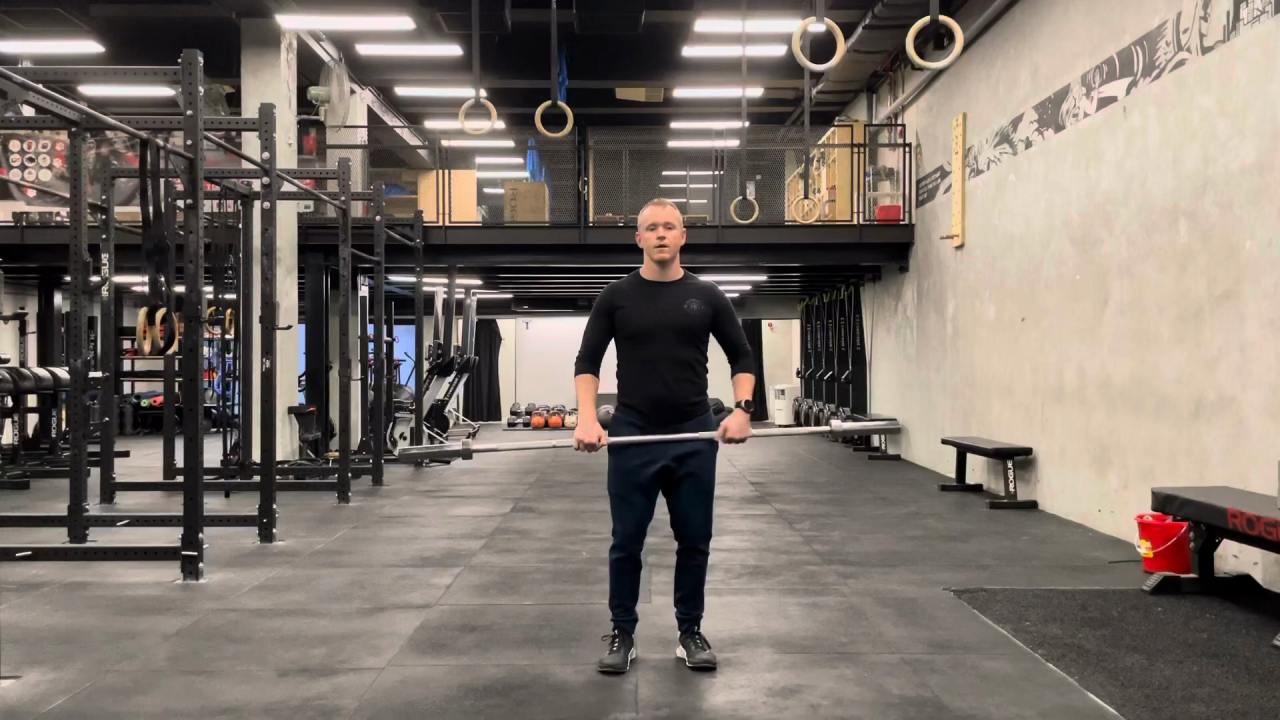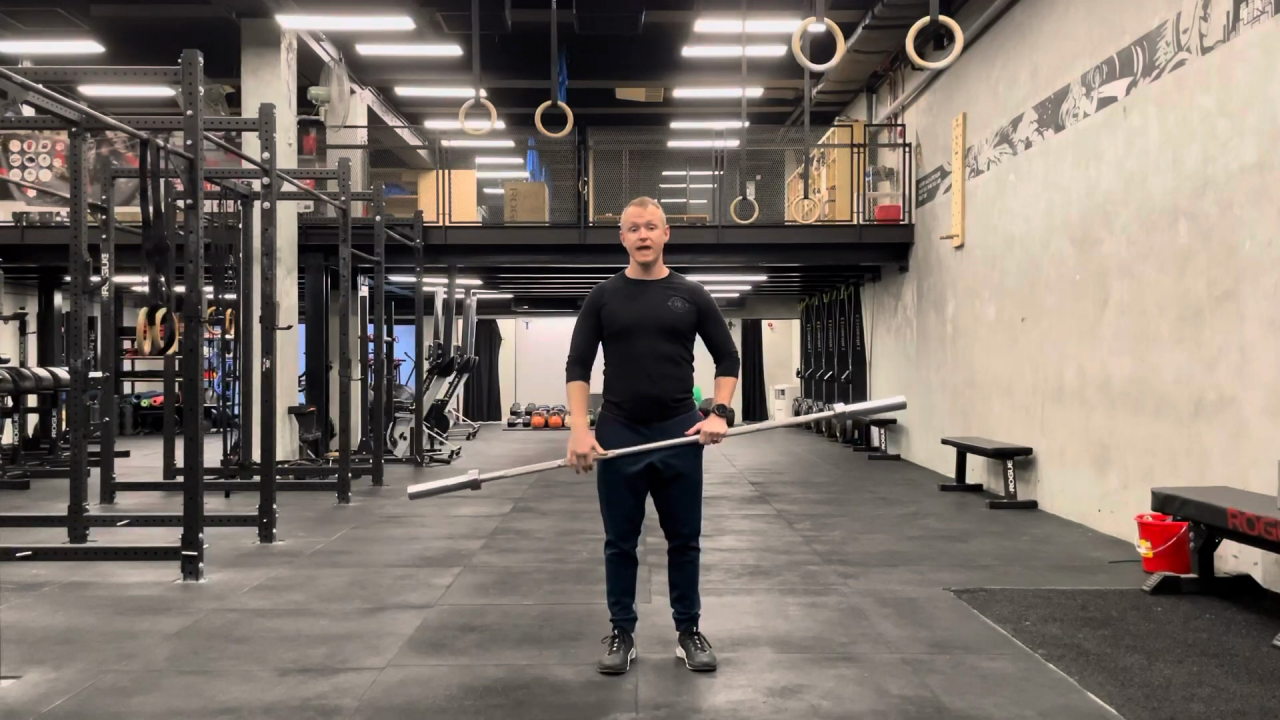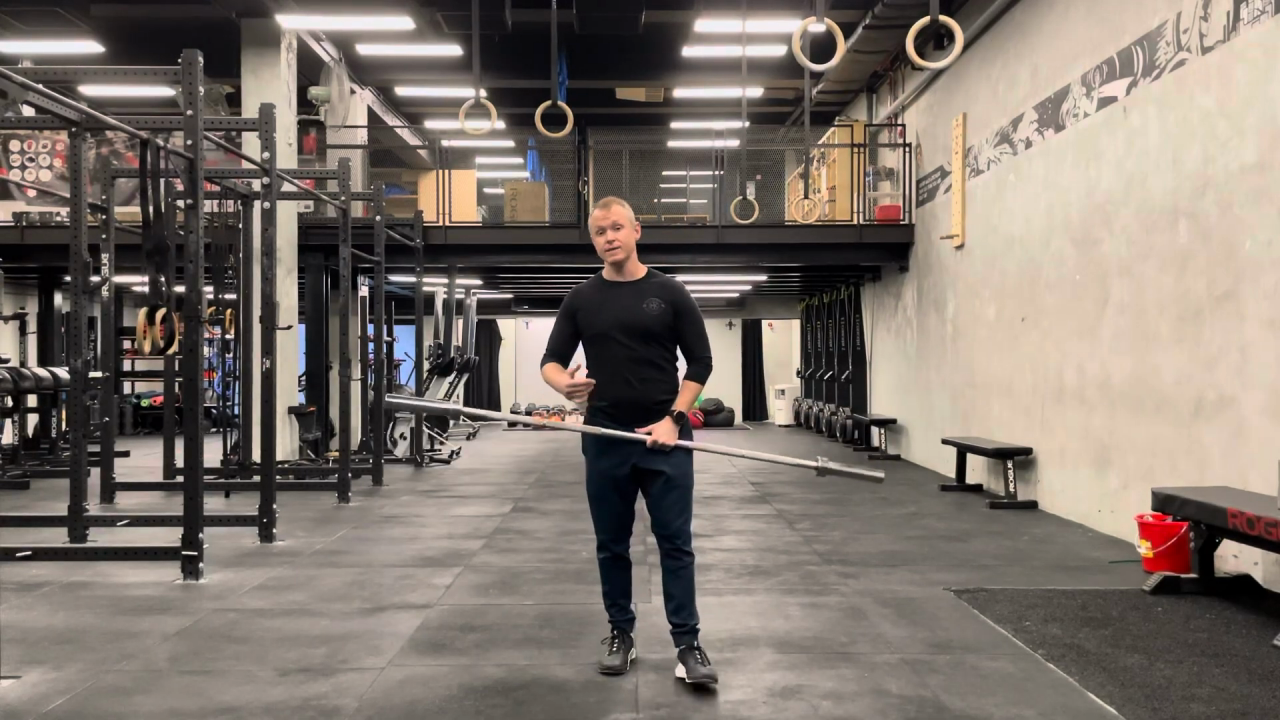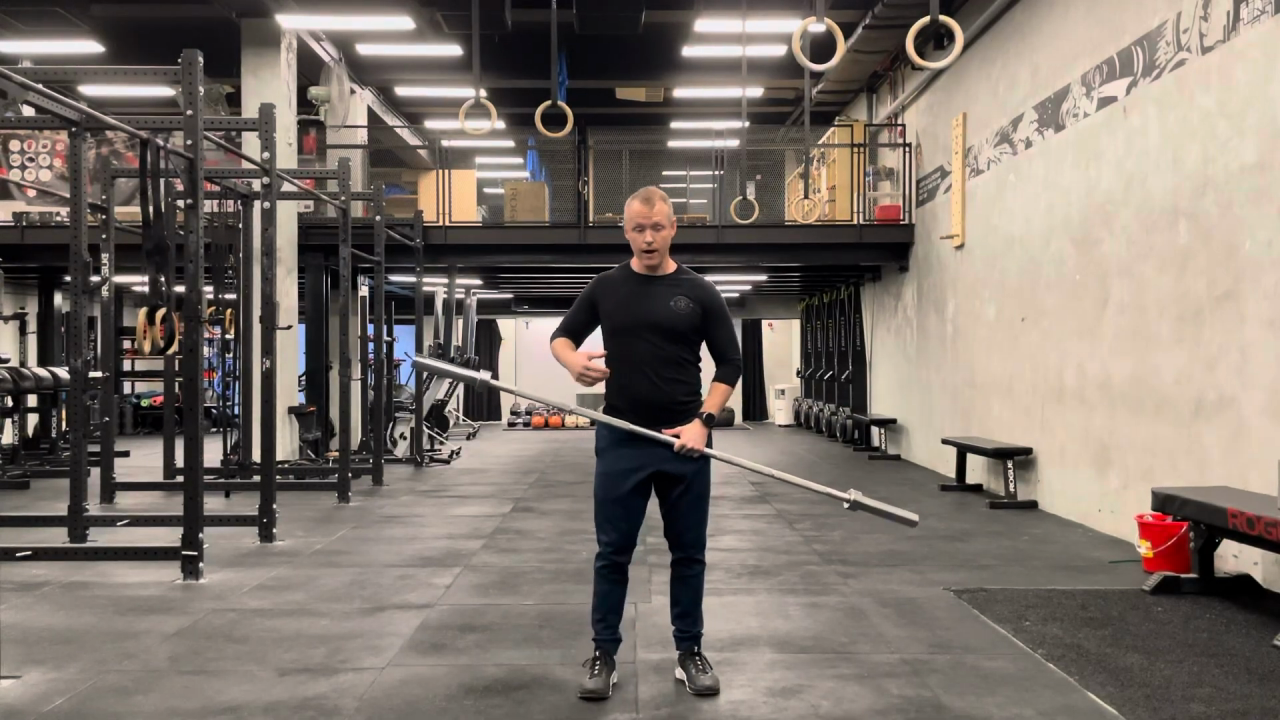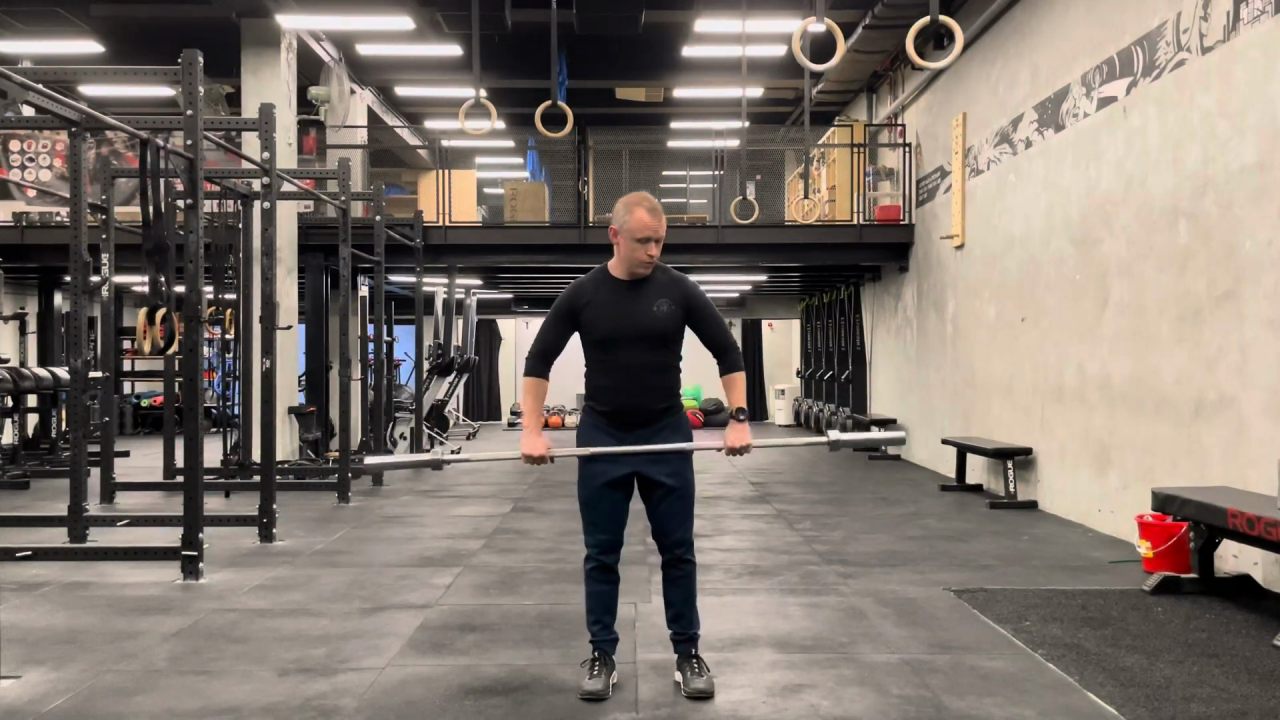
dt=1s
person 1, frame 1
left shoulder: (707, 296)
right shoulder: (616, 296)
left elbow: (741, 356)
right elbow: (587, 361)
left wrist: (741, 408)
right wrist: (587, 418)
left hip: (694, 435)
right hip: (632, 433)
left knee: (695, 541)
right knee: (627, 539)
left ankle: (689, 631)
right ankle: (622, 632)
person 1, frame 2
left shoulder: (692, 295)
right shoulder: (603, 297)
left elbow: (727, 357)
right elbow: (577, 364)
left wrist: (719, 411)
right wrist: (579, 429)
left hip: (679, 432)
right hip: (620, 434)
left knee: (684, 540)
right knee: (620, 541)
left ankle: (688, 631)
right ankle: (621, 632)
person 1, frame 3
left shoulder: (670, 293)
right shoulder: (581, 300)
left elbow: (700, 361)
right elbow: (551, 359)
left wrist: (674, 418)
right wrist: (563, 381)
left hip: (665, 435)
right hip: (605, 438)
left knee: (675, 541)
right knee: (611, 544)
left ankle: (687, 644)
right ankle: (621, 633)
person 1, frame 4
left shoulder: (699, 292)
right shoulder: (605, 288)
left elbow: (730, 364)
right elbow: (562, 335)
left wrist: (703, 420)
right wrist: (572, 360)
left hip: (685, 440)
right hip: (620, 438)
left knee: (688, 552)
right knee: (612, 551)
left ankle: (688, 651)
right ankle: (603, 654)
person 1, frame 5
left shoulder: (679, 290)
right shoulder: (582, 294)
left elbow: (727, 351)
right elbow: (539, 360)
left wrist: (738, 419)
right wrist: (532, 429)
left hip: (667, 434)
right hip: (602, 437)
left knee: (677, 550)
right knee: (601, 554)
left ankle: (687, 653)
right ankle: (602, 655)
